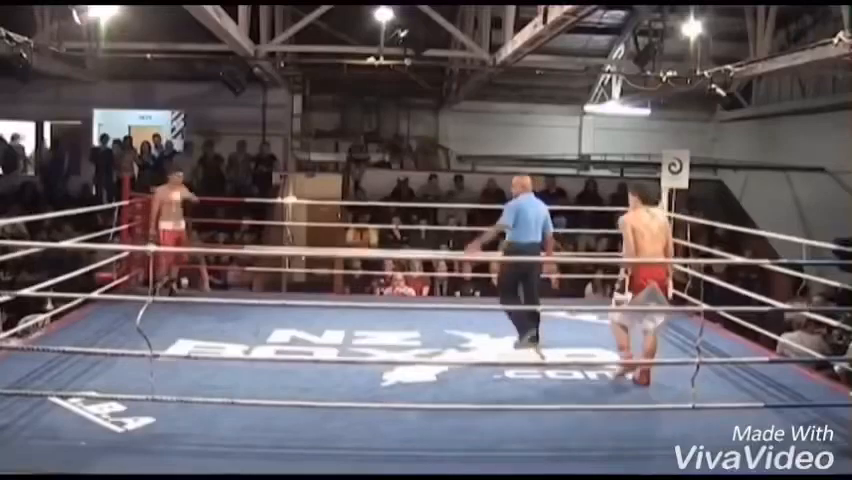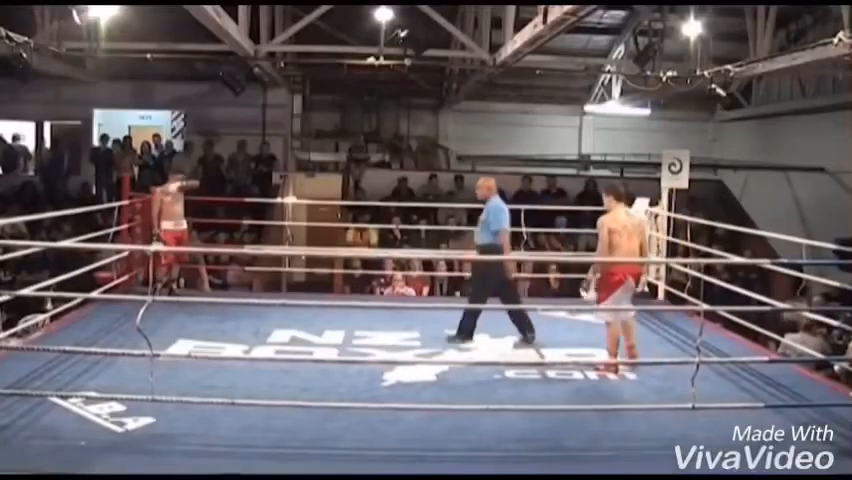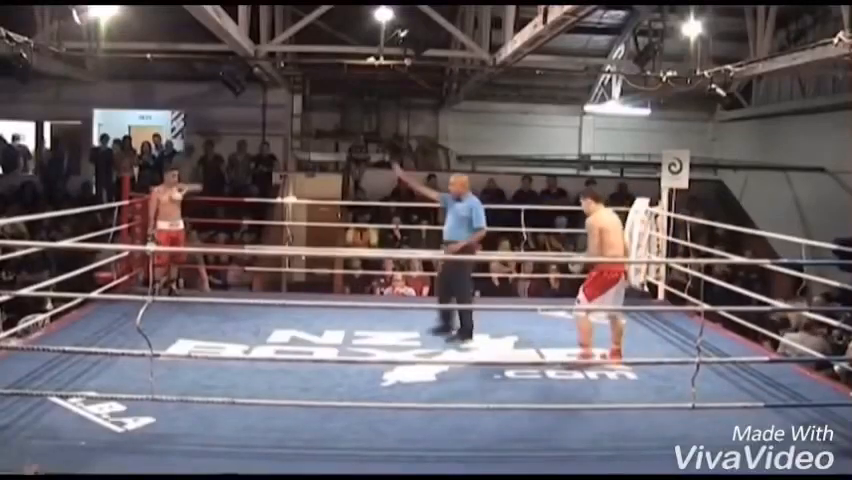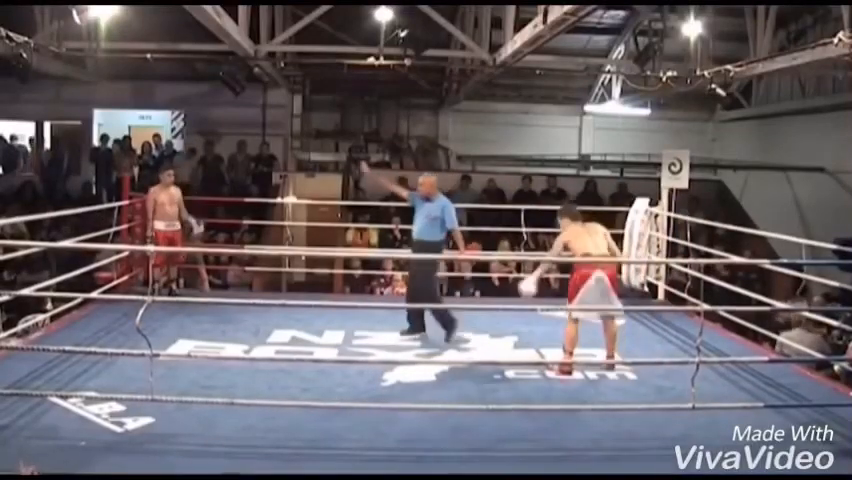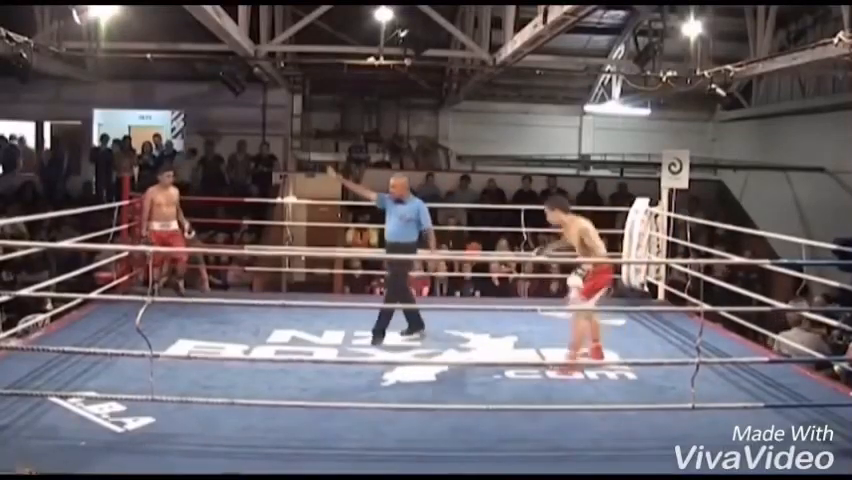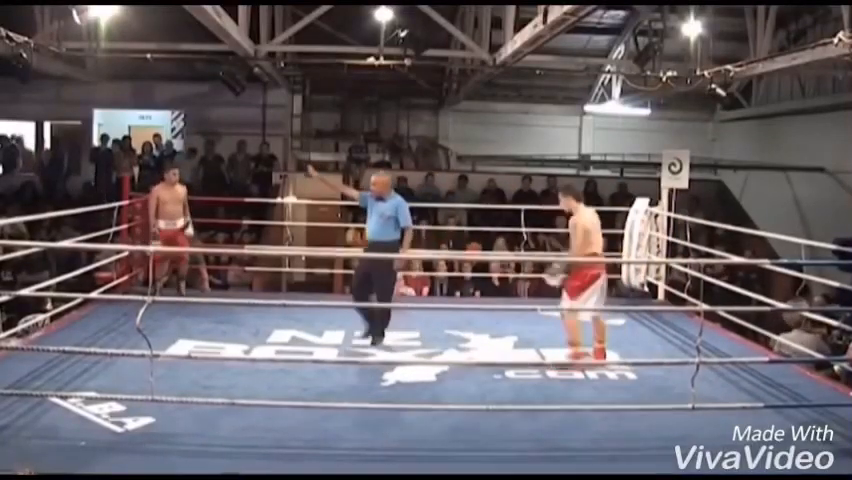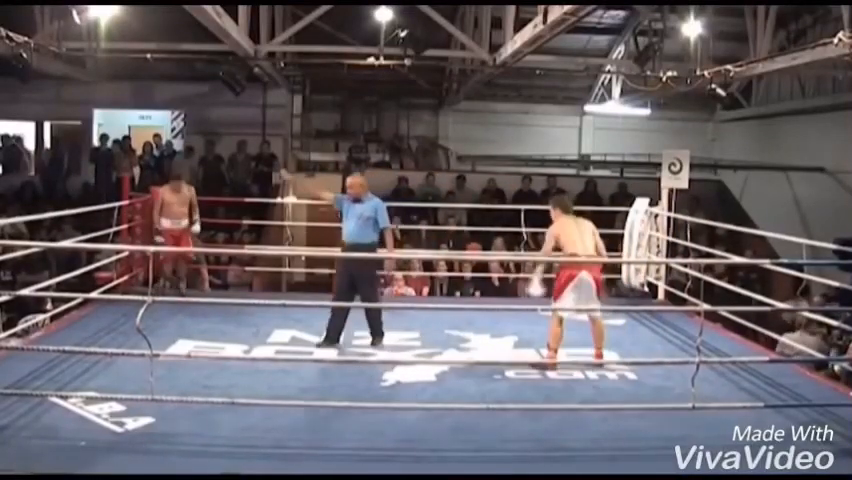
dt=0.4s
person 1, frame 1
left shoulder: (627, 219)
right shoulder: (663, 218)
left elbow: (629, 251)
right elbow: (669, 252)
left wrist: (625, 275)
right wrist: (668, 275)
left hip: (639, 273)
right hip: (659, 273)
left knee: (620, 320)
right knee: (652, 326)
left ankle: (627, 359)
right ankle: (645, 372)
person 1, frame 2
left shoulder: (606, 220)
right shoulder: (638, 219)
left elbow: (602, 252)
right elbow: (645, 250)
left wrist: (592, 274)
right wrist: (642, 272)
left hip: (614, 271)
right hip: (634, 270)
left knee: (611, 317)
right knee: (625, 311)
left ankle: (613, 363)
right ankle: (631, 349)
person 1, frame 3
left shoulder: (593, 220)
right shoulder: (613, 217)
left elbow: (593, 252)
right elbow: (625, 247)
left hip: (605, 269)
right hip: (620, 269)
left knee: (582, 310)
right knee: (614, 312)
left ankle: (585, 353)
right ankle: (616, 352)
person 1, frame 4
left shoulder: (566, 233)
right shoulder: (599, 228)
left elbow: (552, 256)
right elbow: (617, 254)
left wrist: (534, 276)
left hip: (586, 269)
right hip: (608, 268)
left knee: (572, 317)
right knee: (608, 316)
left ankle: (567, 363)
right ankle: (610, 358)
person 1, frame 5
left shoulder: (579, 226)
right shoulder: (566, 226)
left elbow: (600, 251)
right elbow: (566, 242)
left wrist: (585, 268)
right wrist: (548, 249)
left hip: (601, 270)
right hip: (594, 269)
left knee: (579, 310)
right knee: (586, 311)
left ankle: (574, 358)
right ankle: (596, 351)
person 1, frame 6
left shoulder: (576, 220)
right shoulder: (591, 213)
left elbow: (575, 252)
left hip: (585, 268)
right hip: (598, 266)
left knee: (568, 310)
right knee: (595, 311)
left ankle: (576, 352)
right ankle: (599, 352)
person 1, frame 7
left shoulder: (556, 227)
right shoulder: (589, 225)
left elbow: (546, 251)
right elbow: (602, 253)
left wrist: (537, 275)
left hip: (572, 268)
right hip: (593, 267)
left knee: (557, 314)
right knee: (594, 314)
left ankle: (551, 358)
right ankle: (599, 355)
person 2, frame 1
left shoulder: (515, 204)
right shoulder: (542, 206)
left elbow: (499, 227)
right elbow: (549, 236)
left wrist: (477, 243)
right wrist: (548, 259)
left hip: (515, 252)
right hip: (534, 253)
left knee: (507, 294)
right knee: (531, 296)
left ankle: (525, 328)
right ankle: (532, 336)
person 2, frame 2
left shoulder: (494, 206)
right shoulder: (493, 205)
left elbow: (503, 234)
left wrist: (508, 259)
left hip: (491, 255)
right hip: (490, 254)
left knee: (477, 294)
right knee: (509, 296)
left ankle: (465, 333)
right ankle: (527, 332)
person 2, frame 3
left shoulder: (474, 204)
right shoulder: (452, 200)
left elbow: (481, 231)
right elbow: (429, 193)
left wrist: (460, 245)
right wrist: (405, 178)
left hip: (462, 252)
right hip: (451, 249)
left knee: (462, 292)
right knee: (444, 288)
left ankle: (465, 332)
right ankle: (446, 324)
person 2, frame 4
left shoulder: (444, 204)
right shoulder: (418, 199)
left elbow: (454, 229)
right elbow: (396, 189)
left wrist: (461, 252)
right wrist: (371, 174)
left hip: (432, 248)
right hip: (417, 246)
left knee: (425, 288)
right knee: (413, 288)
left ankle: (448, 323)
right ankle: (416, 325)
person 2, frame 5
left shoulder: (418, 206)
right shoulder: (388, 200)
left elbow: (429, 231)
right elbow: (365, 192)
left wrist: (433, 254)
right wrist: (339, 179)
left hip: (405, 251)
right hip: (391, 249)
left knee: (392, 292)
right knee: (402, 291)
left ankle: (379, 331)
right ankle: (416, 325)
person 2, frame 6
left shoulder: (399, 203)
right shoulder: (370, 198)
left elbow: (408, 230)
right elbow: (347, 191)
left wrist: (402, 253)
right wrist: (320, 178)
left hip: (387, 251)
right hip: (370, 249)
left knee: (383, 295)
right knee: (358, 290)
left ankle: (378, 332)
right ankle: (374, 322)
person 2, frame 7
left shoulder: (376, 205)
right shoulder: (345, 201)
left elbow: (387, 230)
right elbow: (322, 194)
left hip: (366, 252)
right hip: (347, 252)
left knee: (369, 297)
right knee: (340, 296)
left ankle: (377, 334)
right ankle: (332, 337)
person 3, frame 1
left shoulder: (182, 190)
right shoulder: (160, 191)
left elbow: (196, 199)
right elbow: (154, 212)
left wrist: (185, 195)
right wrist: (152, 230)
left hip: (180, 227)
right hip: (166, 228)
left knee: (176, 259)
right knee: (166, 259)
left ankle: (172, 286)
right ankle: (159, 285)
person 3, frame 2
left shoulder: (180, 188)
right shoulder: (160, 191)
left elbow: (196, 183)
right elbow: (155, 213)
left wrist: (181, 184)
right wrist: (156, 229)
left hip: (182, 227)
right hip: (167, 227)
left knee: (178, 259)
right knee: (167, 259)
left ankle: (173, 286)
right ankle: (158, 286)
person 3, frame 3
left shoulder: (179, 188)
right shoulder: (157, 191)
left elbow: (198, 187)
right elbow: (151, 213)
left wrist: (185, 190)
right wrist: (151, 230)
left hip: (179, 227)
right hip: (163, 228)
left knee: (176, 259)
right knee: (161, 259)
left ankle: (172, 287)
right ankle: (157, 287)
person 3, frame 4
left shoulder: (177, 191)
right shoulder: (153, 192)
left elbow: (182, 210)
right elbow: (149, 214)
left wrist: (191, 220)
right wrist: (149, 233)
left hip: (175, 228)
right hip: (160, 229)
left knee: (175, 259)
right knee: (158, 260)
left ankle: (172, 287)
right ankle: (157, 288)
person 3, frame 5
left shoulder: (175, 191)
right shoulder: (151, 192)
right elbow: (145, 213)
left wrist: (185, 224)
right wrist: (144, 232)
left hip: (173, 228)
right hip: (156, 229)
left knee: (182, 257)
right knee: (156, 260)
left ankle: (179, 282)
right ankle: (156, 288)
person 3, frame 6
left shoulder: (183, 189)
right shoulder: (157, 190)
right elbow: (151, 211)
left wrist: (188, 221)
right wrist: (153, 230)
left hip: (179, 227)
right hip: (162, 227)
left knee: (183, 257)
right knee: (160, 258)
left ankle: (182, 284)
right ankle: (158, 286)
person 3, frame 7
left shoulder: (190, 190)
right shoulder: (162, 191)
left elbow: (195, 206)
right elbow: (156, 210)
left wrist: (196, 219)
right wrist: (157, 227)
left hip: (184, 227)
right hip: (167, 226)
left knee: (184, 256)
right knee: (168, 256)
left ankle: (181, 282)
